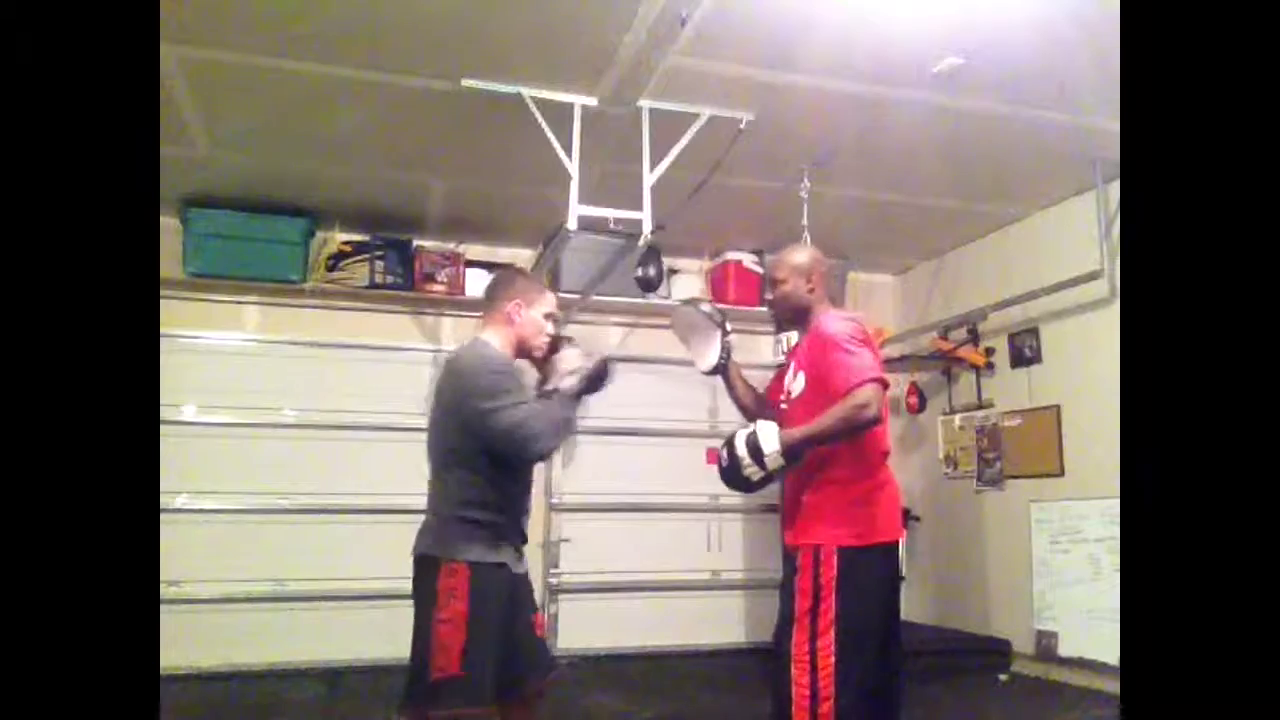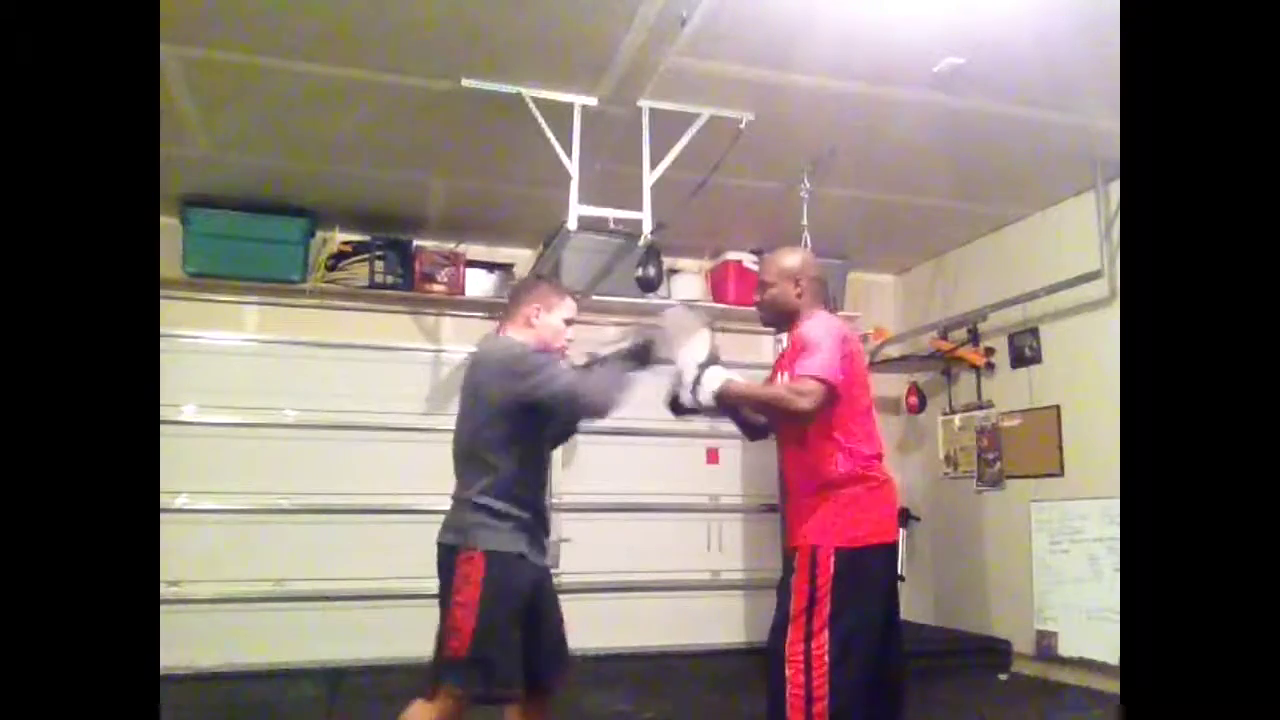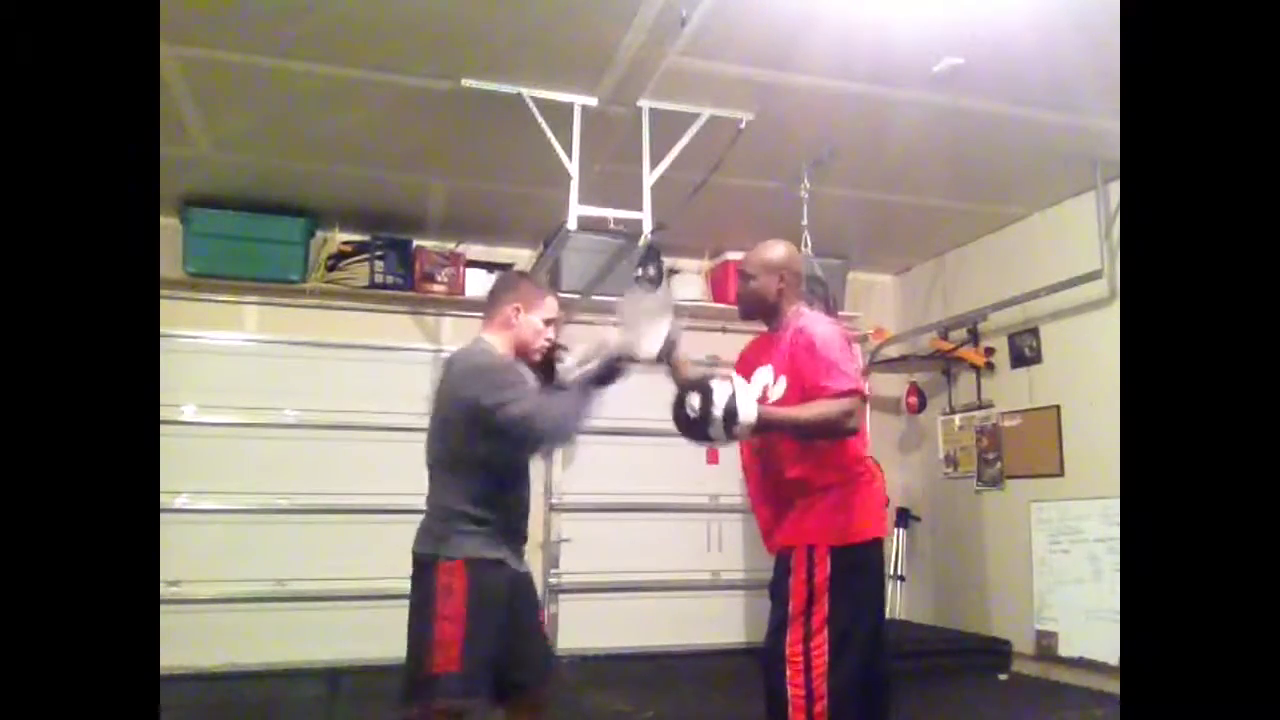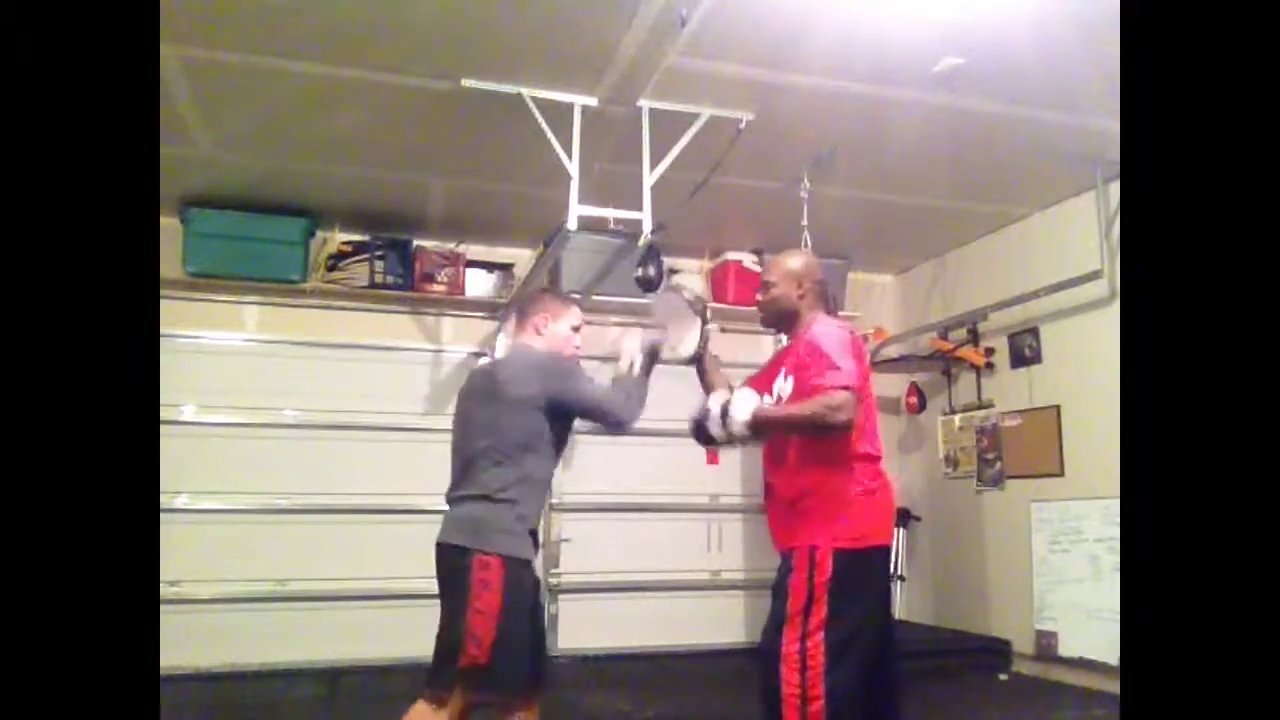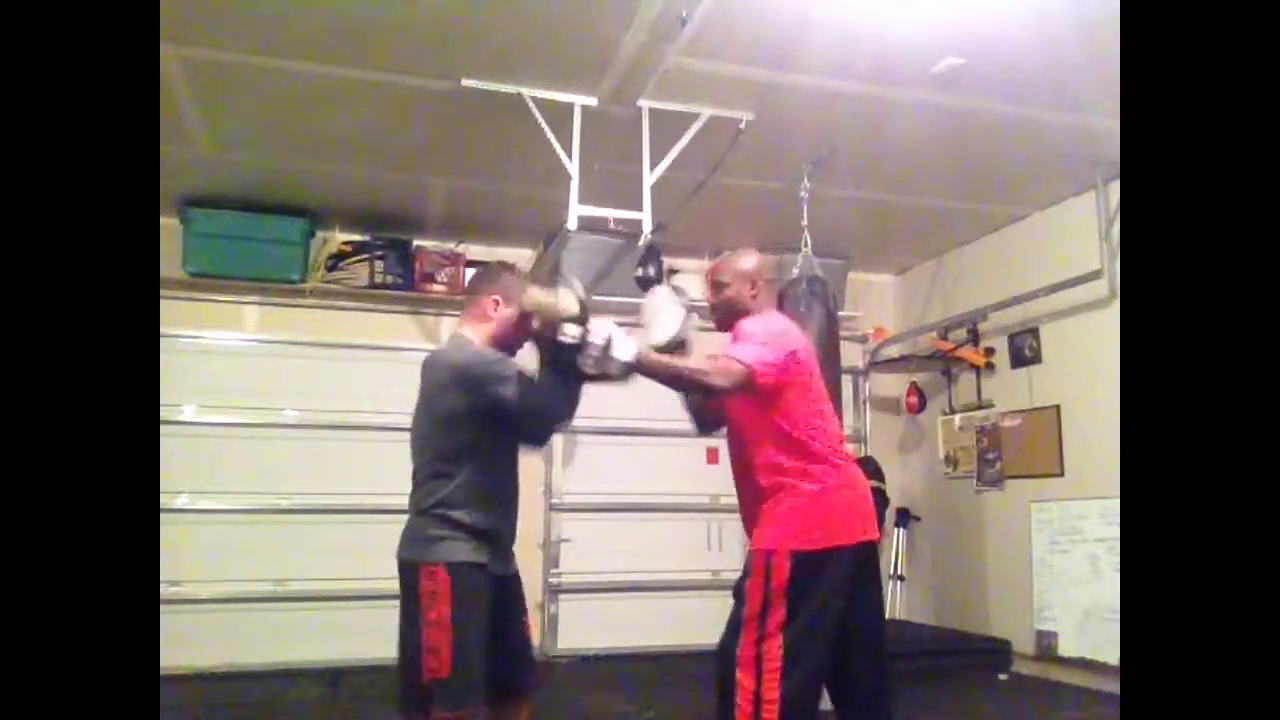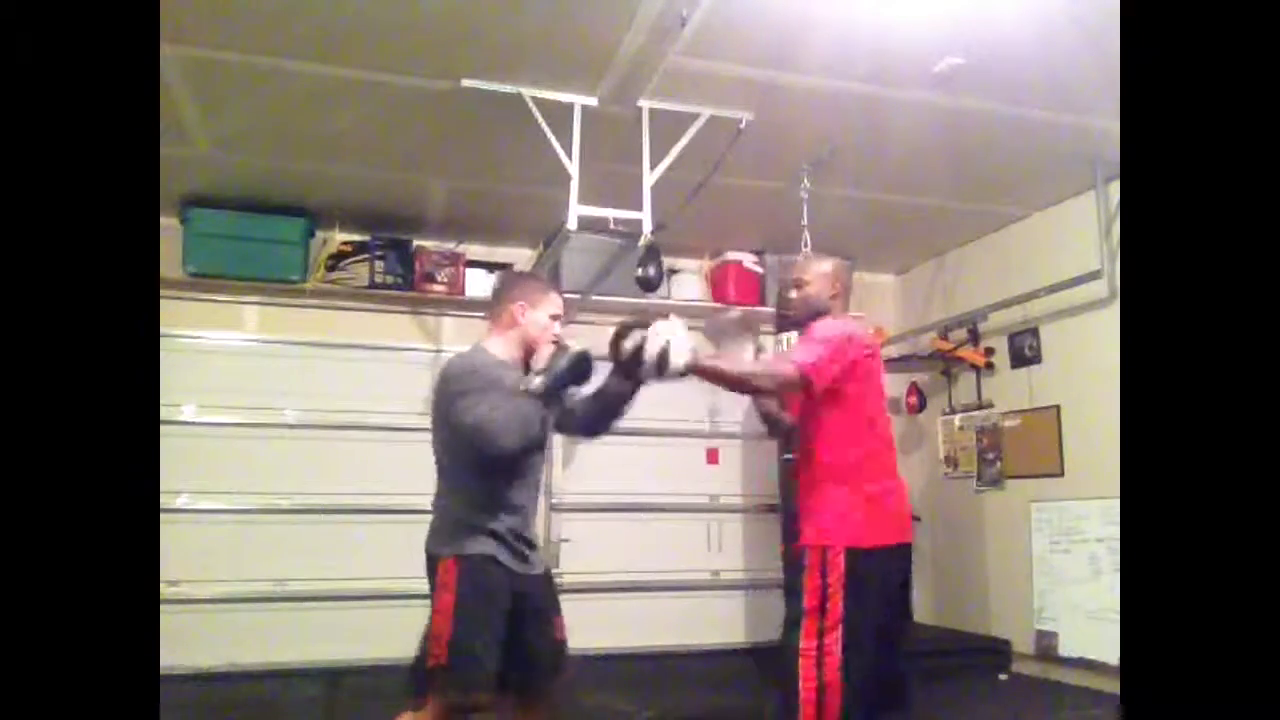
dt=0.7s
person 1, frame 1
left shoulder: (836, 331)
right shoulder: (803, 349)
left elbow: (868, 406)
right elbow: (767, 415)
left wrist: (785, 442)
right wrist: (725, 365)
left hip: (840, 529)
right hip: (846, 527)
left knee: (813, 666)
right knee: (864, 666)
person 1, frame 2
left shoulder: (820, 332)
right shoulder: (803, 344)
left elbow: (803, 399)
right elbow: (759, 424)
left wrist: (719, 387)
right wrist: (716, 380)
left hip: (838, 525)
right hip: (860, 523)
left knee: (805, 661)
right knee: (864, 663)
person 1, frame 3
left shoulder: (816, 333)
right shoulder: (761, 349)
left elbow: (847, 416)
right elbow: (736, 408)
left wrist: (754, 412)
right wrist: (676, 360)
left hip: (828, 523)
right hip: (822, 525)
left knee: (801, 661)
right knee: (852, 662)
person 1, frame 4
left shoulder: (827, 337)
right shoulder: (790, 356)
left elbow: (838, 411)
right elbow: (739, 405)
left wrist: (755, 414)
right wrist: (700, 350)
left hip: (837, 526)
right hip: (837, 528)
left knee: (797, 660)
right knee: (861, 664)
person 1, frame 5
left shoulder: (763, 330)
right shoulder: (761, 337)
left elbow: (722, 378)
right elbow: (710, 419)
left wrist: (636, 355)
right wrist: (671, 354)
left hip: (804, 522)
right hip: (844, 519)
left knee: (756, 667)
right knee: (857, 673)
person 1, frame 6
left shoulder: (837, 333)
right shoulder: (823, 345)
left elbow: (777, 378)
right elbow: (794, 423)
left wrist: (689, 359)
left hip: (847, 525)
right hip: (869, 526)
left knee: (820, 660)
right knee: (871, 662)
person 2, frame 1
left shoulder: (491, 370)
right shoulder: (483, 368)
left elbow: (523, 442)
right elbow: (535, 440)
left wrist: (558, 382)
right wrist: (568, 382)
left hip: (498, 556)
right hip: (463, 558)
left knee: (521, 683)
person 2, frame 2
left shoulder: (520, 365)
right shoulder: (507, 359)
left elbow: (551, 432)
right elbow: (592, 399)
left wrist: (598, 372)
right wrist: (627, 356)
left hip: (522, 547)
right hip: (485, 546)
left knee: (536, 681)
person 2, frame 3
left shoulder: (503, 372)
right shoulder: (480, 368)
left elbow: (531, 429)
right elbow: (550, 425)
left wrist: (549, 390)
right wrist: (588, 378)
left hip: (500, 553)
right hip: (461, 552)
person 2, frame 4
left shoulder: (485, 377)
right shoulder: (545, 368)
right elbow: (617, 413)
right wrist: (637, 366)
left hip: (503, 544)
right hip: (488, 545)
left knee: (523, 679)
person 2, frame 5
left shoulder: (485, 364)
right shoulder: (467, 365)
left elbow: (534, 421)
right elbow: (544, 416)
left hip: (489, 554)
right hip: (448, 556)
person 2, frame 6
left shoulder: (523, 376)
right shoulder: (468, 372)
left elbow: (585, 420)
right elbow: (502, 438)
left wrist: (624, 377)
right wrist: (542, 383)
left hip: (520, 555)
right hip: (469, 552)
left knee: (538, 682)
